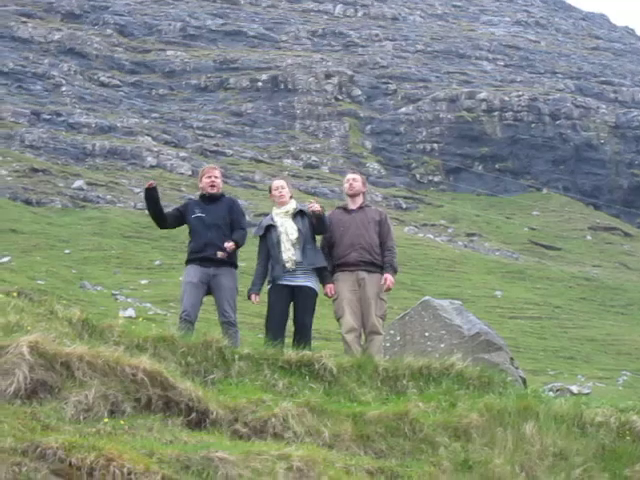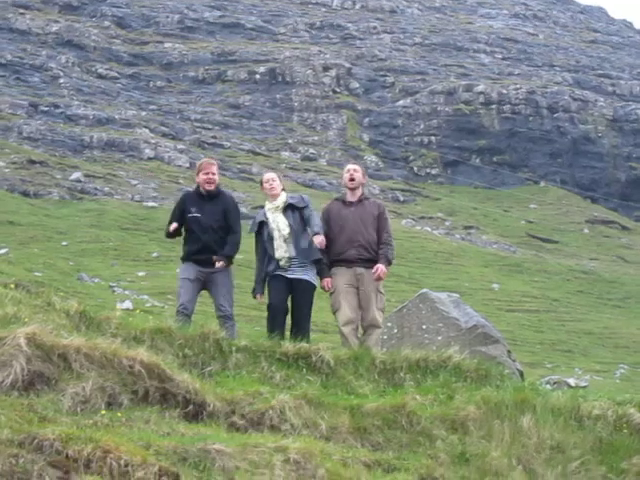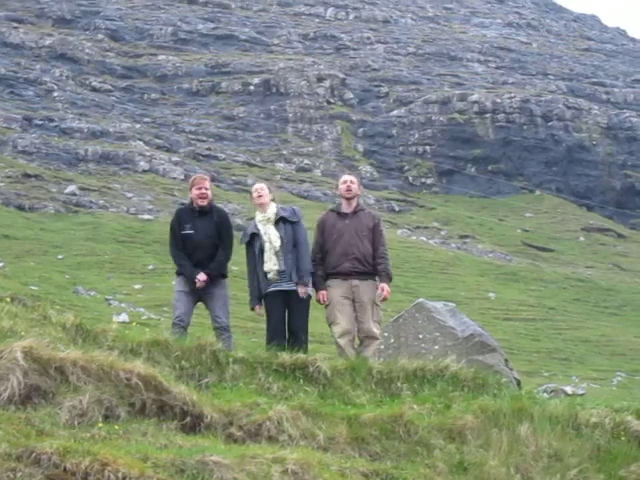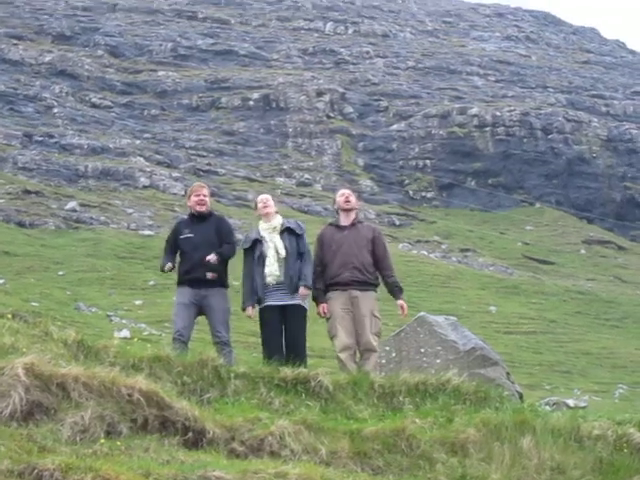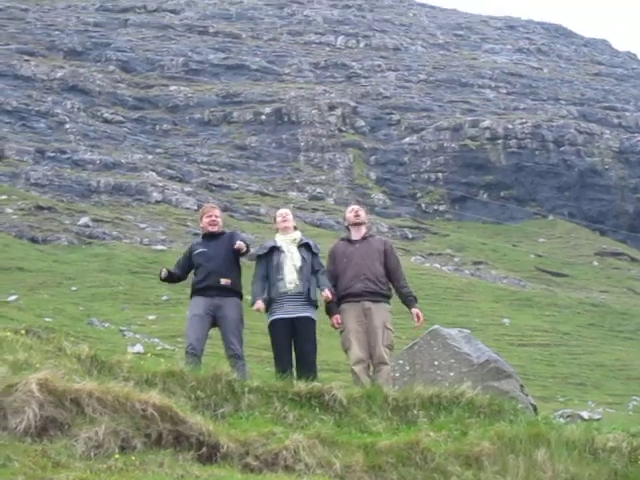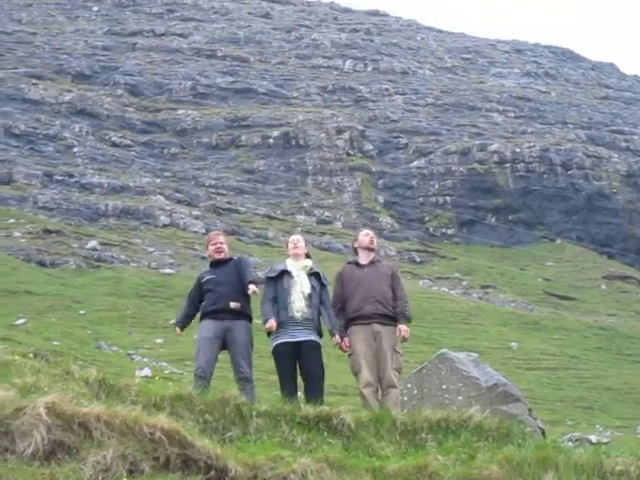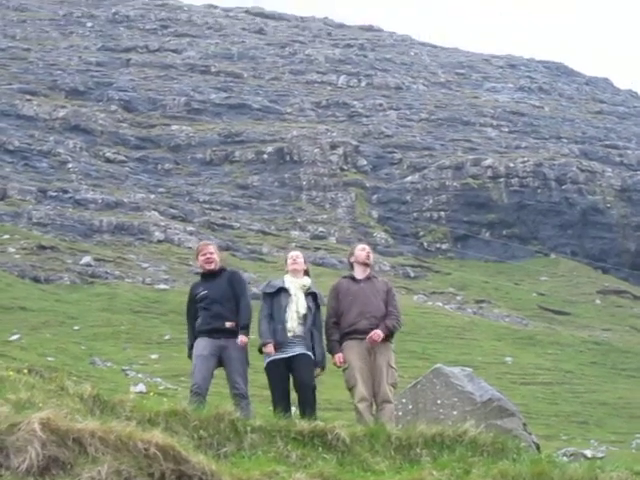
dt=0.2s
person 1, frame 1
left shoulder: (379, 215)
right shoulder: (333, 217)
left elbow: (388, 247)
right elbow: (325, 250)
left wrist: (390, 271)
right wrist: (327, 279)
left hip: (373, 275)
right hip: (344, 275)
left knee: (374, 326)
right knee: (349, 327)
person 1, frame 2
left shoulder: (377, 207)
right shoulder: (331, 209)
left elbow: (386, 240)
right elbow: (324, 243)
left wrist: (384, 262)
left hip: (369, 270)
right hip: (342, 271)
left knee: (373, 320)
right knee: (346, 321)
person 1, frame 3
left shoulder: (372, 219)
right shoulder: (326, 220)
left elbow: (381, 252)
right elbow: (317, 256)
left wrist: (384, 279)
right wrist: (319, 286)
left hip: (366, 283)
right hip: (336, 283)
left knee: (370, 332)
right knee: (342, 332)
person 1, frame 4
left shoulder: (371, 231)
right shoulder: (325, 234)
left elbow: (385, 266)
right elbow: (318, 269)
left wrist: (398, 295)
right wrist: (320, 299)
left hip: (366, 294)
right hip: (337, 295)
left knee: (369, 344)
right knee: (344, 346)
person 1, frame 5
left shoulder: (383, 245)
right shoulder: (337, 249)
left elbow: (397, 277)
right elbow: (330, 282)
left wrist: (412, 303)
right wrist: (333, 310)
left hip: (379, 305)
right hip: (350, 306)
left knee: (381, 357)
right knee: (357, 359)
person 1, frame 6
left shoulder: (389, 269)
right shoulder: (345, 272)
left elbow: (400, 299)
right elbow: (337, 306)
left wrist: (403, 321)
right wrist: (341, 333)
left hip: (387, 328)
right hip: (358, 329)
left knee: (390, 380)
right knee: (366, 381)
person 1, frame 7
left shoulder: (384, 285)
right shoulder: (340, 286)
left elbow: (394, 315)
right elbow: (331, 321)
left wrist: (383, 330)
right wrist: (334, 349)
left hip: (380, 344)
right hip: (353, 344)
left knee: (385, 395)
right knee: (361, 396)
person 2, frame 1
left shoulder: (231, 204)
right shoulder: (190, 206)
left elbow: (241, 231)
right elbow: (163, 221)
left wrist: (235, 242)
right wrist: (151, 195)
left hip: (224, 268)
right hip: (196, 267)
left knee: (228, 318)
right knee: (187, 315)
person 2, frame 2
left shoulder: (227, 201)
right shoulder: (187, 199)
left elbow: (234, 233)
right elbow: (174, 227)
left wrist: (225, 257)
right wrist: (172, 229)
left hip: (220, 266)
right hip: (192, 264)
left knee: (225, 312)
right knee: (183, 309)
person 2, frame 3
left shoulder: (220, 215)
right shoulder: (181, 214)
left elbow: (226, 250)
right elbow: (175, 249)
left wrist: (208, 274)
right wrist: (192, 273)
left hip: (215, 280)
right hip: (186, 279)
left knee: (222, 324)
right knee: (179, 322)
person 2, frame 4
left shoulder: (219, 222)
right shoulder: (181, 226)
left elbow: (231, 247)
right elbow: (169, 252)
left wrist: (218, 254)
right wrist: (167, 264)
left hip: (215, 289)
right hip: (187, 289)
left knee: (222, 338)
right knee: (180, 336)
person 2, frame 5
left shoulder: (231, 238)
right shoulder: (195, 247)
left elbow: (241, 246)
right elbow: (180, 271)
left wrist: (242, 246)
right wrist: (167, 274)
left hip: (229, 299)
right hip: (201, 299)
left knee: (235, 350)
right knee: (193, 348)
person 2, frame 6
left shoulder: (239, 264)
right shoulder: (204, 276)
left elbow: (249, 274)
right elbow: (193, 303)
left wrist: (252, 283)
right wrist: (181, 322)
left hip: (238, 322)
right hip: (210, 322)
left knee: (244, 373)
right knee: (202, 372)
person 2, frame 7
left shoulder: (233, 277)
right shoulder: (196, 287)
left elbow: (244, 301)
right elbow: (191, 319)
left wrist: (244, 330)
right wrist: (191, 347)
left hip: (233, 339)
right hip: (205, 339)
left knee: (239, 390)
right knee: (198, 388)
person 3, frame 1
left shoulder: (305, 213)
right shoulder: (268, 224)
left elbow: (321, 230)
right elbow: (263, 259)
left wrist: (319, 215)
right wrist: (255, 288)
left hip: (306, 278)
right hip: (280, 280)
left knee: (303, 323)
right knee: (274, 323)
person 3, frame 2
left shoulder: (299, 203)
right shoulder: (262, 218)
left elbow: (311, 219)
right elbow: (261, 255)
left wrist: (317, 233)
right wrist: (259, 287)
left hip: (304, 270)
right hip: (278, 271)
left knee: (301, 317)
right knee: (276, 306)
person 3, frame 3
left shoulder: (290, 214)
right shoulder: (252, 230)
left elbow: (302, 244)
right elbow: (253, 266)
left wrist: (304, 279)
right wrist: (255, 299)
left hip: (296, 283)
right hip: (272, 286)
left knee: (298, 329)
right knee: (275, 327)
person 3, frame 4
left shoulder: (293, 228)
right shoulder: (253, 238)
left elbow: (305, 256)
right elbow: (249, 272)
left wrist: (305, 282)
right wrist: (248, 302)
left hip: (294, 296)
right hip: (268, 299)
left knee: (296, 343)
right knee: (271, 344)
person 3, frame 5
left shoulder: (308, 245)
right shoulder: (268, 249)
left elbow: (319, 270)
right elbow: (259, 277)
left wrist: (325, 287)
right wrist: (258, 298)
left hip: (304, 308)
right hip: (278, 309)
left knee: (306, 354)
right knee: (282, 357)
person 3, frame 6
left shoulder: (316, 275)
right shoulder: (277, 273)
left elbow: (325, 303)
right elbow: (268, 299)
left wrist: (334, 329)
right wrist: (269, 317)
left hip: (309, 333)
right hip: (283, 333)
left knee: (314, 375)
right knee: (287, 381)
person 3, frame 7
left shoulder: (312, 294)
right shoulder: (274, 287)
left elbow: (316, 327)
right elbow: (264, 316)
left wrist: (319, 360)
right wrist: (266, 341)
left hip: (301, 348)
right hip: (276, 350)
left knee: (306, 384)
right knee: (280, 398)
